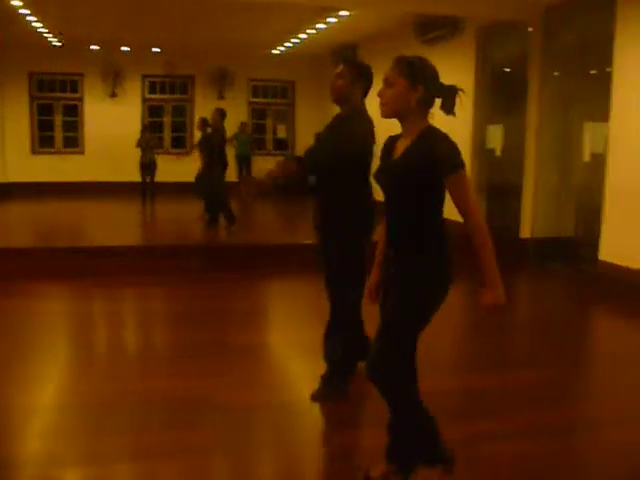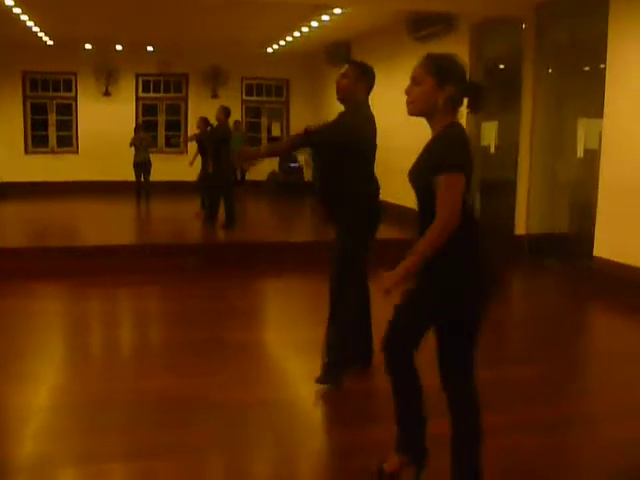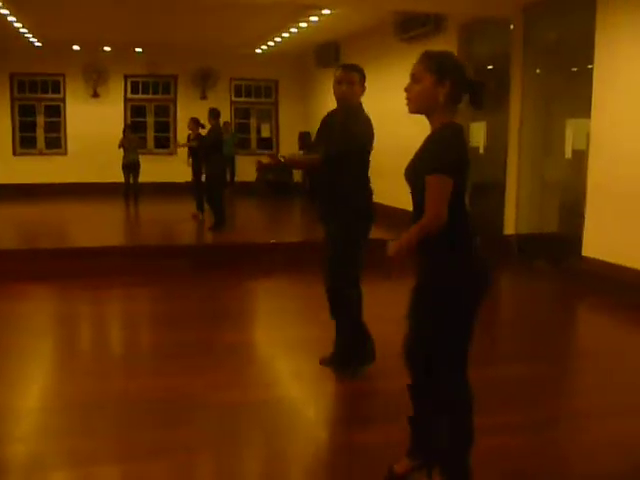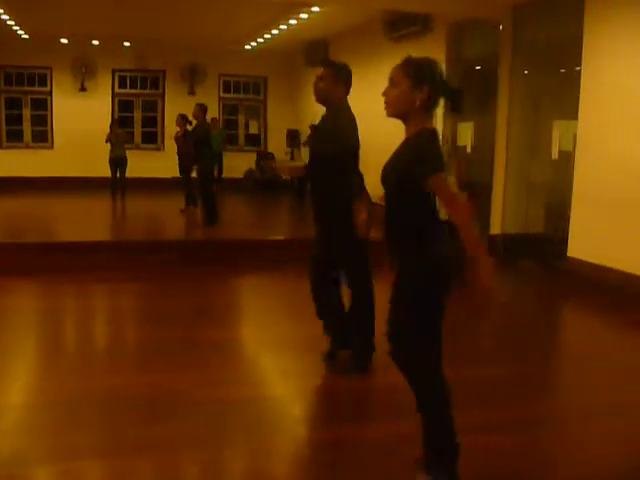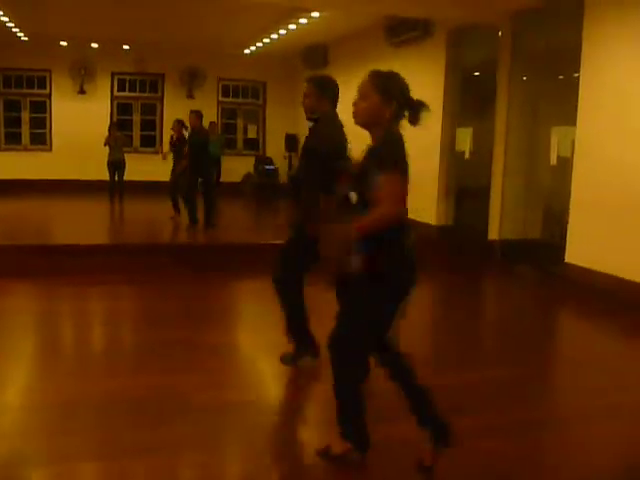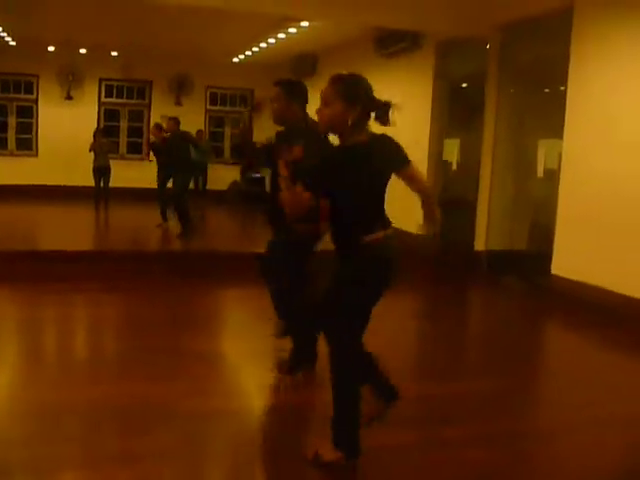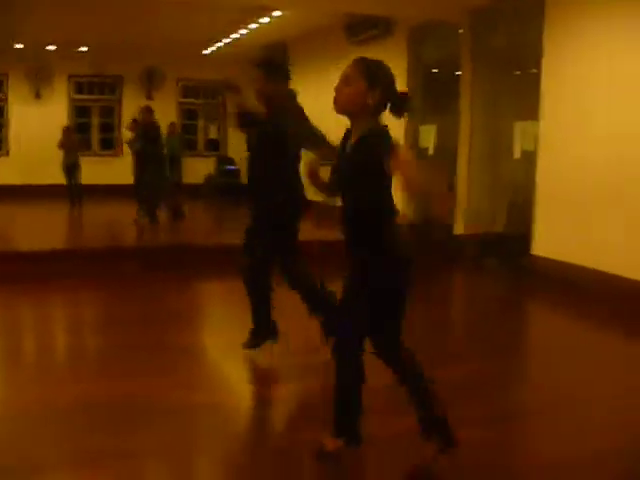
dt=0.4s
person 1, frame 1
left shoulder: (438, 147)
right shoulder: (392, 146)
left elbow: (472, 216)
left wrist: (493, 280)
right wrist: (376, 269)
left hip: (425, 269)
right hip: (397, 267)
left knee: (384, 368)
right knee: (398, 367)
person 1, frame 2
left shoulder: (450, 143)
right shoulder: (442, 140)
left elbow: (448, 220)
left wrist: (401, 273)
left hip: (460, 273)
right hip: (439, 268)
left knee: (455, 371)
right knee: (396, 346)
person 1, frame 3
left shoulder: (446, 142)
right shoulder: (442, 138)
left elbow: (435, 216)
left wrist: (400, 245)
right wrist: (409, 245)
left hip: (455, 273)
right hip: (437, 269)
left knee: (448, 369)
right knee: (422, 361)
person 1, frame 4
left shoulder: (423, 145)
right shoulder: (414, 140)
left elbow: (457, 206)
left wrist: (482, 266)
left hip: (422, 268)
right hip: (413, 264)
left knee: (421, 360)
right knee: (410, 354)
person 1, frame 5
left shoulder: (384, 151)
right shoulder: (387, 146)
left elbow: (390, 210)
left wrist: (347, 235)
left hip: (386, 267)
right hip: (384, 260)
left knee: (345, 346)
right knee: (376, 344)
left ankle: (354, 438)
right ankle: (434, 429)
person 1, frame 6
left shoulder: (336, 161)
right shoulder: (385, 145)
left elbow: (294, 209)
right elbow: (423, 188)
right wrist: (430, 226)
left hip: (362, 262)
right hip: (376, 255)
left knee: (342, 346)
right knee: (331, 321)
left ankle: (344, 443)
right ankle: (383, 389)
person 1, frame 7
left shoulder: (376, 140)
right shoulder: (350, 140)
right wrist: (320, 180)
left hip: (380, 259)
right hip: (369, 255)
left knee: (345, 341)
right knee: (388, 344)
left ankle: (346, 432)
right ankle: (438, 428)
person 2, frame 1
left shoulder: (354, 124)
right shoulder: (349, 120)
left elbow: (315, 161)
right elbow: (320, 158)
left wrist: (265, 178)
left hip: (348, 219)
right hip: (338, 216)
left knee: (343, 293)
right knee: (343, 288)
left ankle: (337, 376)
right ankle: (357, 347)
person 2, frame 2
left shoulder: (356, 120)
right shoulder: (355, 118)
left elbow: (307, 139)
right elbow: (322, 147)
left wrist: (261, 152)
left hip: (357, 212)
right hip: (351, 210)
left knee: (344, 286)
right knee: (353, 283)
left ankle: (337, 364)
right ankle: (359, 352)
person 2, frame 3
left shoulder: (359, 124)
right shoulder: (331, 119)
left elbow: (325, 160)
right elbow: (320, 158)
left wrist: (284, 160)
left hip: (352, 212)
right hip: (334, 210)
left knee: (341, 281)
right knee: (338, 280)
left ankle: (358, 350)
right ankle: (346, 351)
person 2, frame 4
left shoulder: (339, 119)
right shoulder: (334, 118)
left elbow: (325, 162)
left hip: (341, 212)
right hip: (335, 211)
left knee: (340, 278)
right knee: (329, 277)
left ankle: (359, 353)
right ankle: (343, 341)
person 2, frame 5
left shoulder: (325, 133)
right shoulder: (328, 130)
left elbow: (303, 180)
left hip: (319, 221)
right hip: (319, 220)
left knee: (286, 276)
left ankle: (304, 342)
person 2, frame 6
left shoulder: (302, 136)
right shoulder: (296, 135)
left hip: (299, 226)
right hip: (290, 222)
left knee: (284, 288)
left ankle: (303, 353)
person 2, frame 7
left shoulder: (288, 114)
right shoulder: (272, 113)
right elbow: (249, 124)
left hip: (277, 204)
right hip: (270, 201)
left knee: (256, 269)
right knee: (273, 267)
left ankle: (263, 328)
